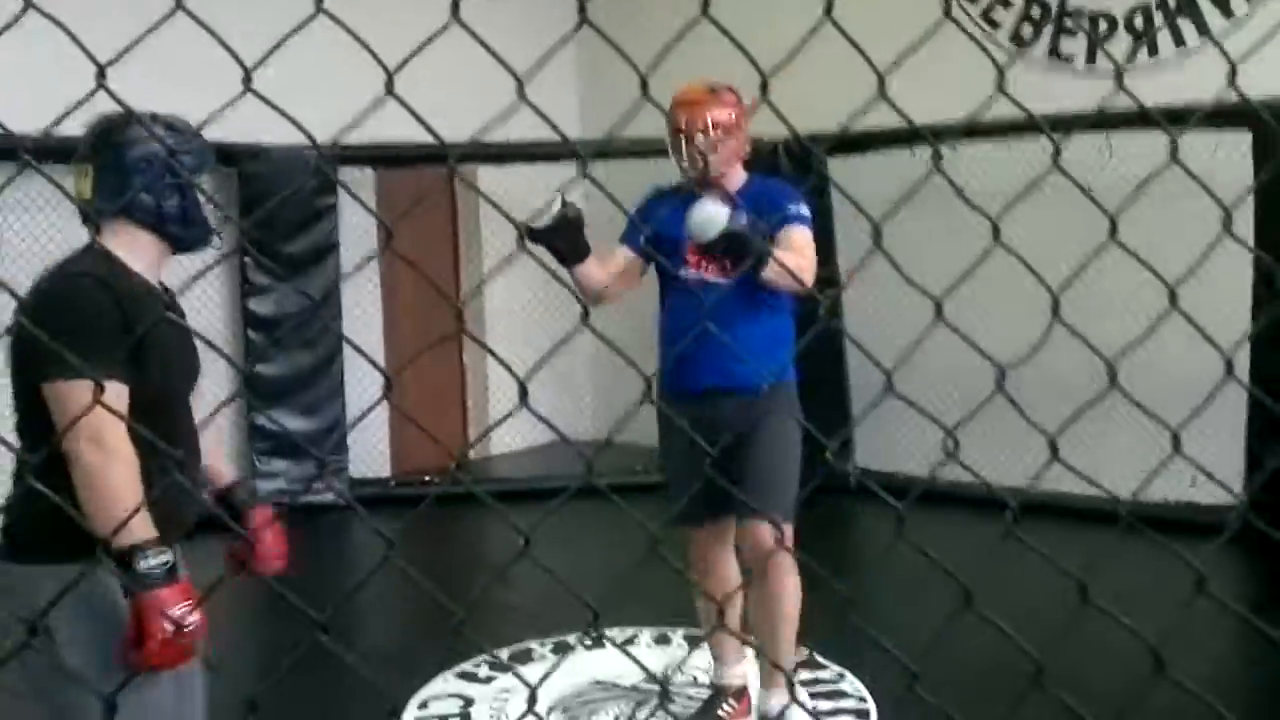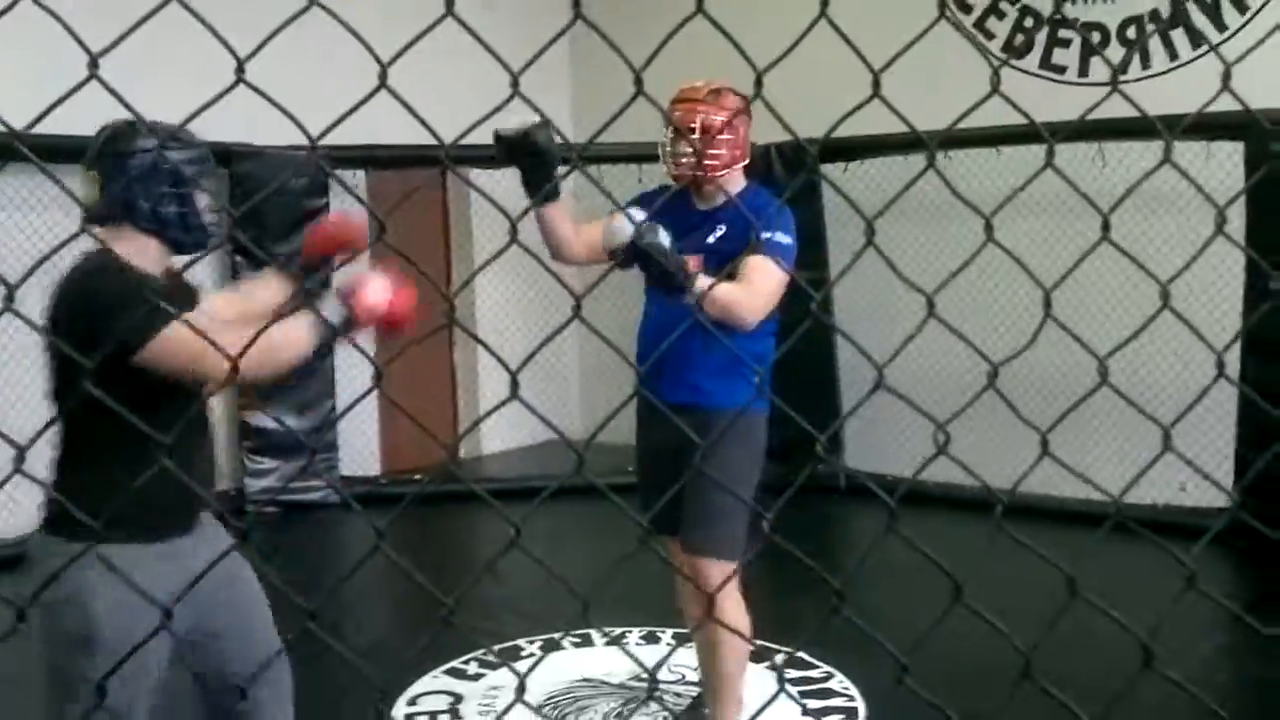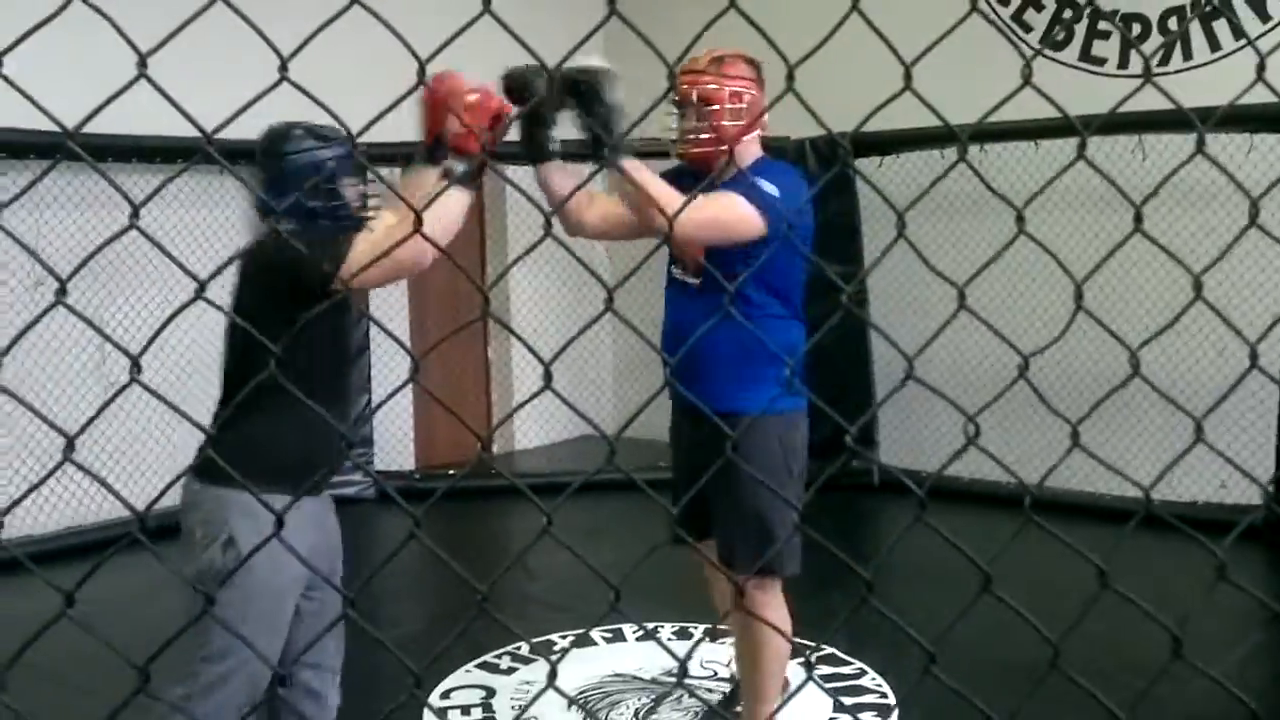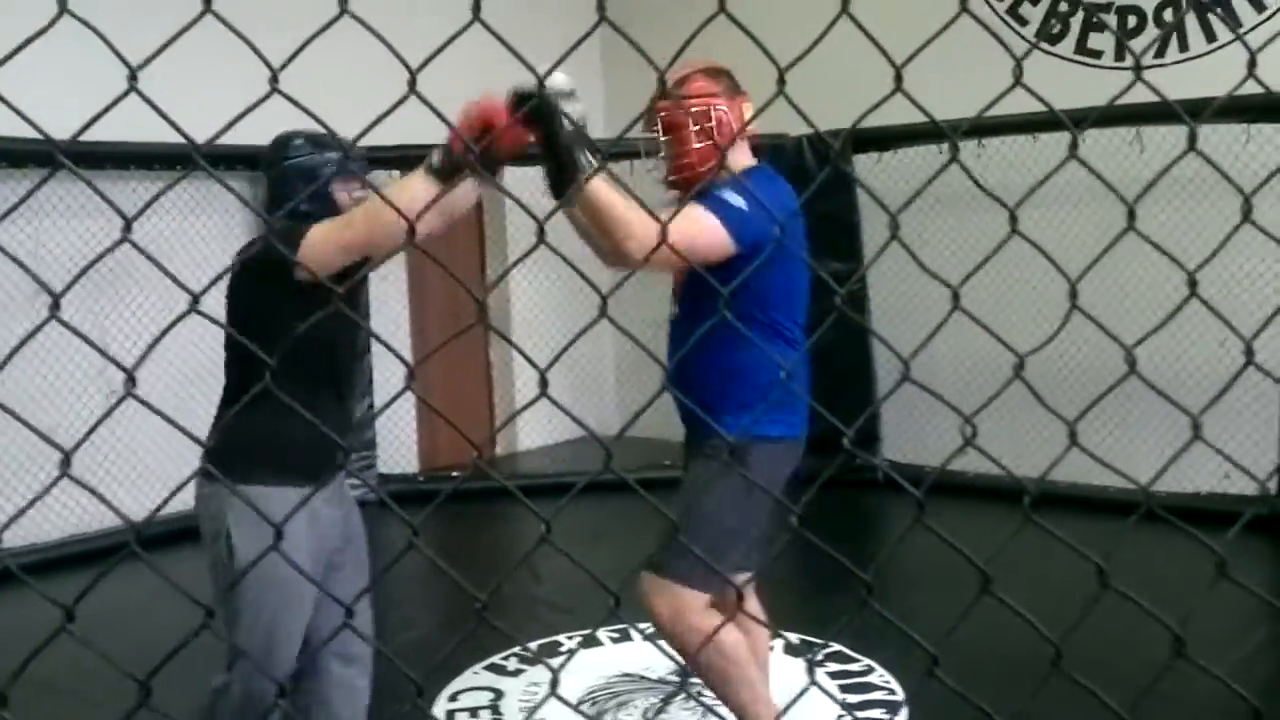
dt=0.4s
person 1, frame 1
left shoulder: (778, 199)
right shoulder: (661, 206)
left elbow: (800, 274)
right elbow: (603, 287)
left wrist: (747, 247)
right wrist: (573, 253)
left hip: (762, 396)
right hip: (685, 400)
left knee: (767, 541)
right knee: (708, 541)
person 1, frame 2
left shoulder: (767, 217)
right shoulder: (660, 207)
left elbow: (745, 309)
right elbow: (571, 248)
left wrist: (669, 264)
right wrist: (541, 183)
left hip: (728, 415)
right hip: (662, 408)
left knee: (715, 572)
right knee: (685, 557)
person 1, frame 3
left shoulder: (779, 184)
right shoulder: (689, 183)
left elbow: (684, 223)
right elbow: (585, 219)
left wrist: (608, 145)
right wrist: (537, 139)
left hip: (759, 414)
right hip: (696, 408)
left knee: (757, 577)
right knee: (716, 557)
person 1, frame 4
left shoulder: (755, 195)
right shoulder: (723, 198)
left elbow: (646, 248)
right elbow: (625, 250)
left wrist: (576, 155)
right wrist: (565, 175)
left hip: (751, 437)
right hip: (728, 429)
left knee: (671, 595)
right knee: (728, 584)
person 2, frame 1
left shoulder: (151, 295)
right shoulder: (78, 292)
right elbow: (93, 442)
left wrist: (236, 498)
right wrist: (150, 568)
left hip: (147, 559)
right hip: (78, 573)
person 2, frame 2
left shoulder: (152, 280)
right shoulder: (102, 289)
left elbow: (229, 309)
right elbow: (227, 356)
left wrist: (309, 264)
right wrist: (340, 312)
left hip: (187, 534)
right hip: (110, 552)
person 2, frame 3
left shoulder: (308, 250)
right shoulder: (286, 255)
left elbow: (397, 220)
right elbow: (410, 250)
left wrist: (439, 152)
right wrist: (467, 163)
left hip: (303, 499)
right hip: (246, 505)
left knee: (312, 668)
person 2, frame 4
left shoulder: (339, 248)
right shoulder: (269, 258)
left elbow: (427, 219)
right elbow: (375, 224)
left wrist: (482, 157)
right wrist: (452, 161)
left hip: (324, 489)
right hip: (257, 498)
left knee: (343, 649)
right knee: (262, 665)
